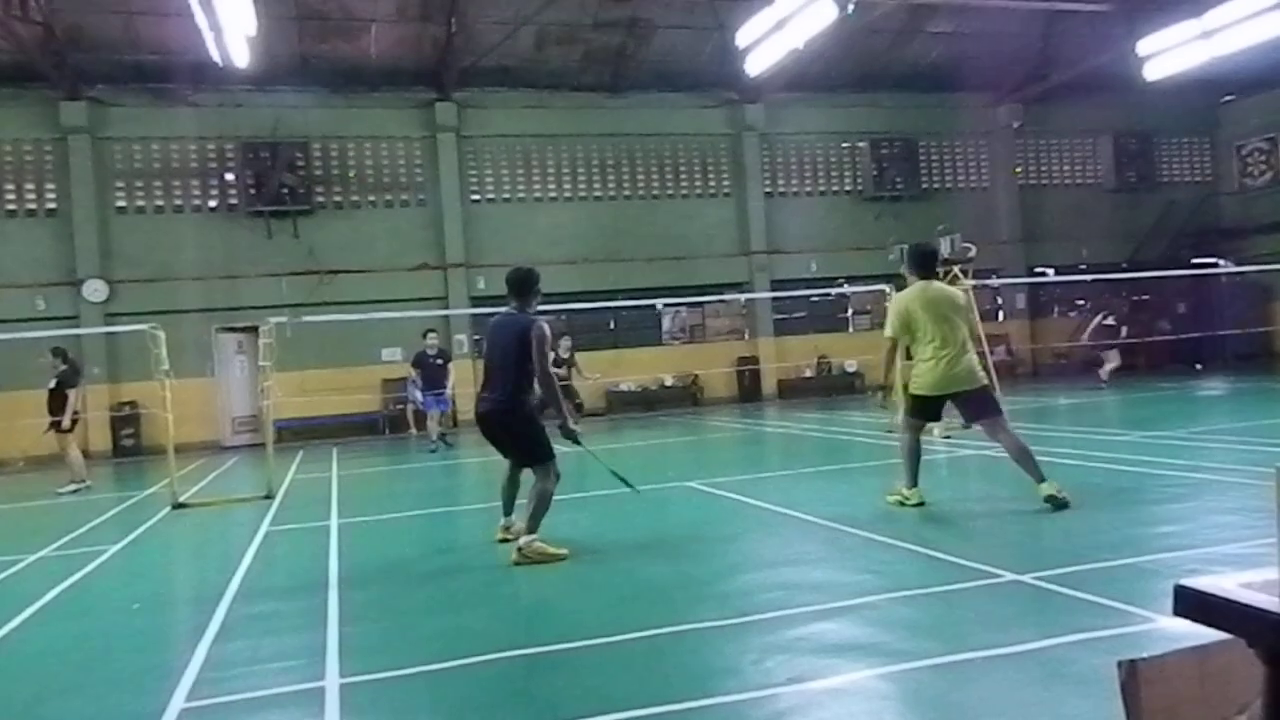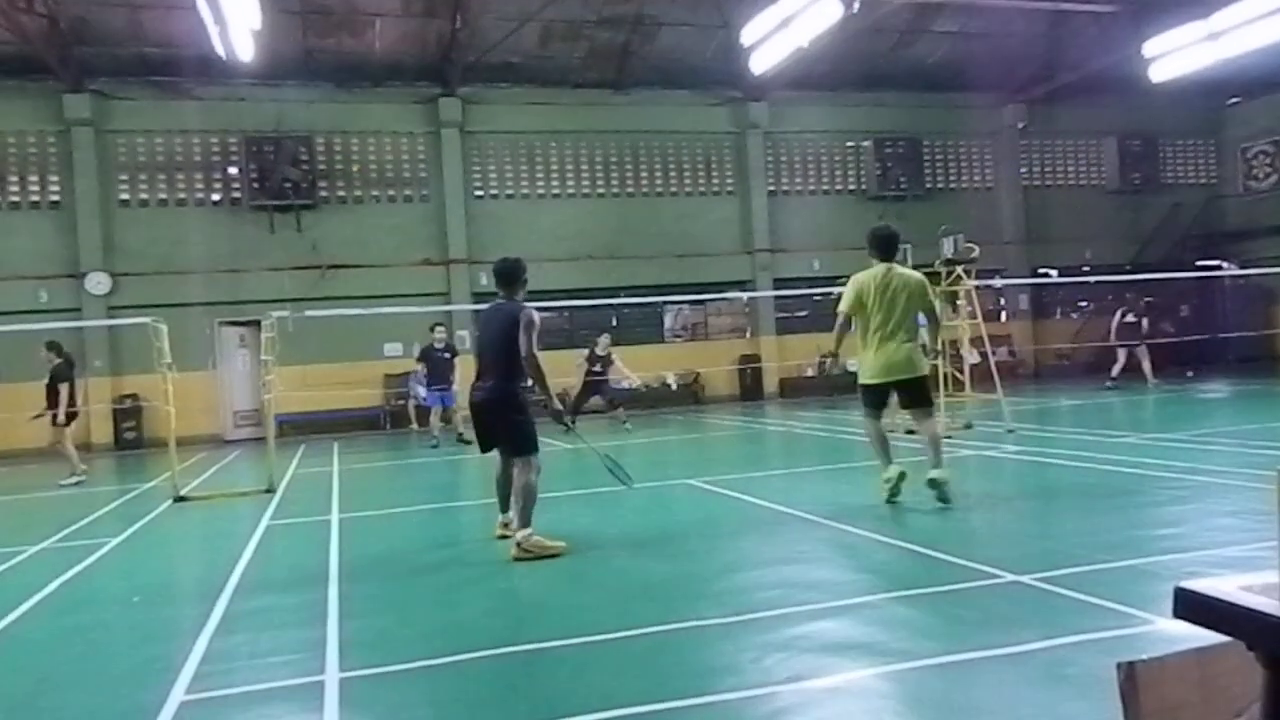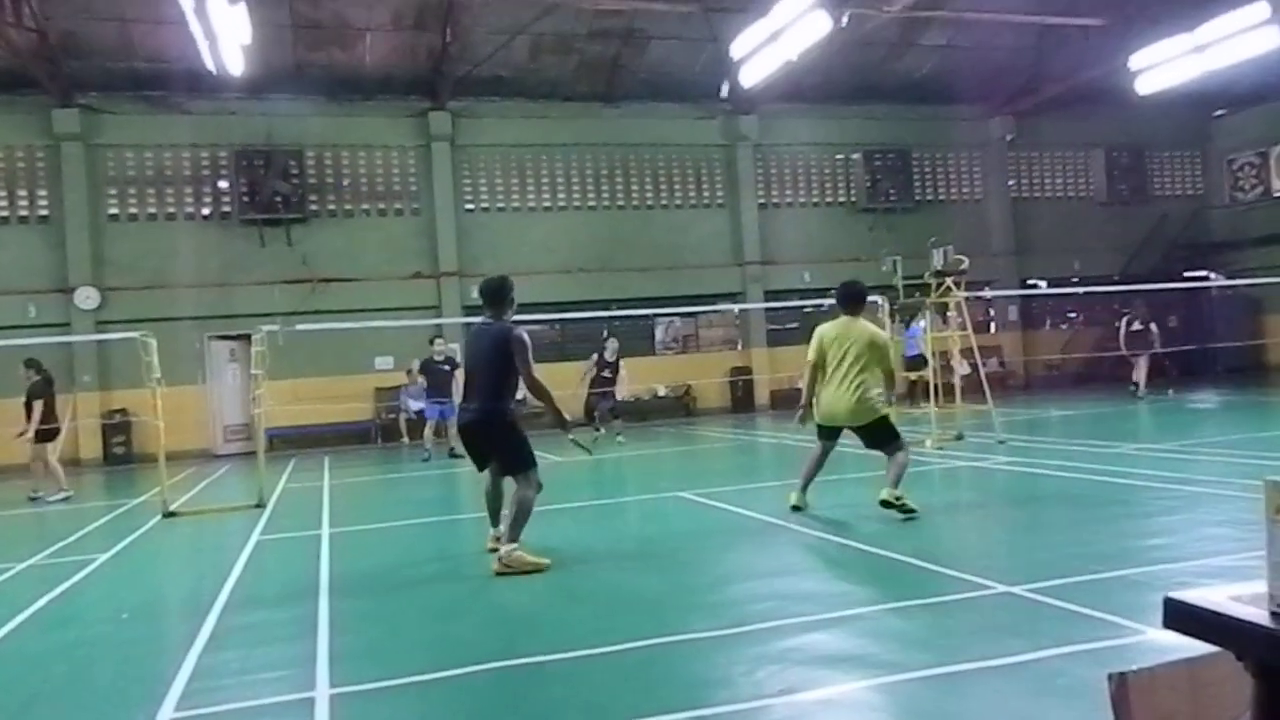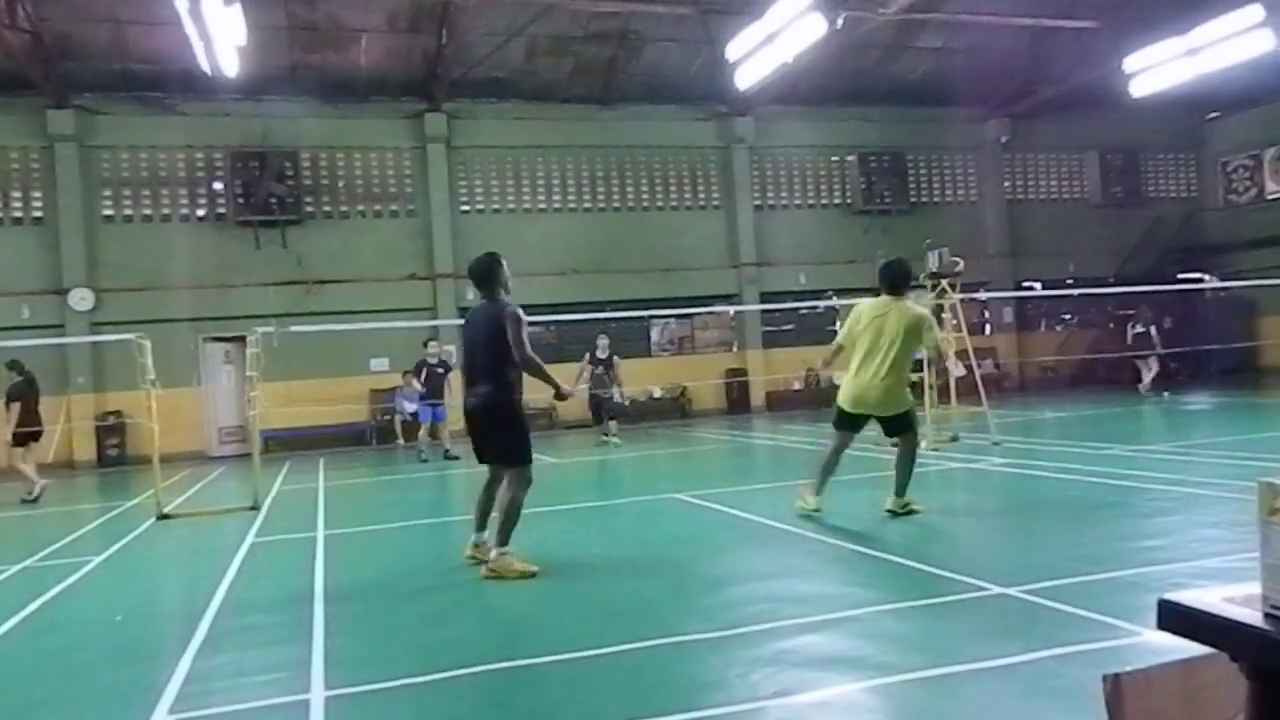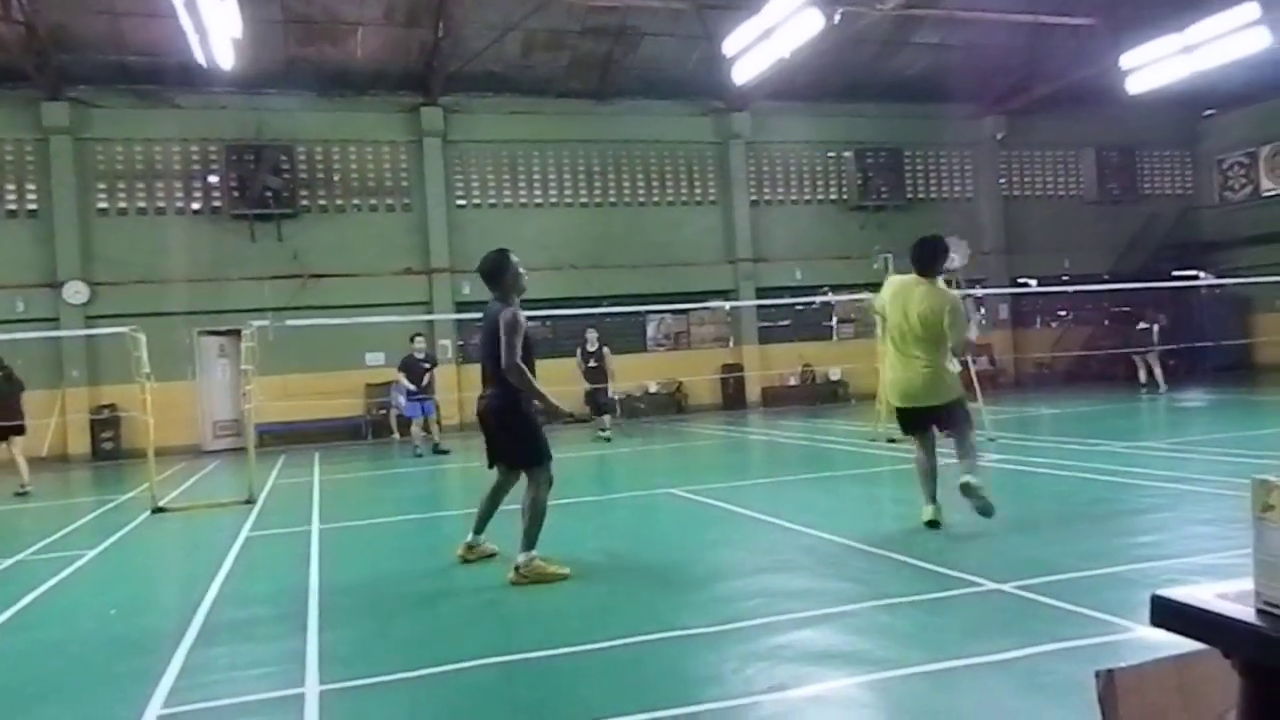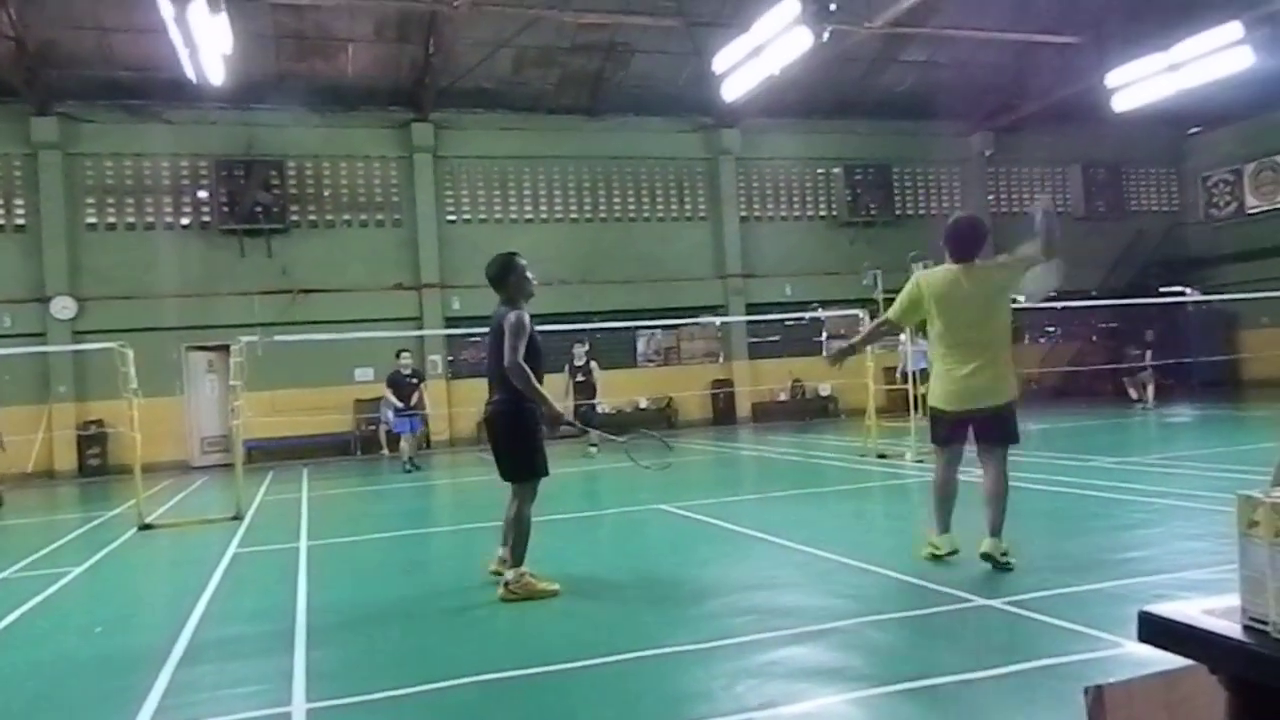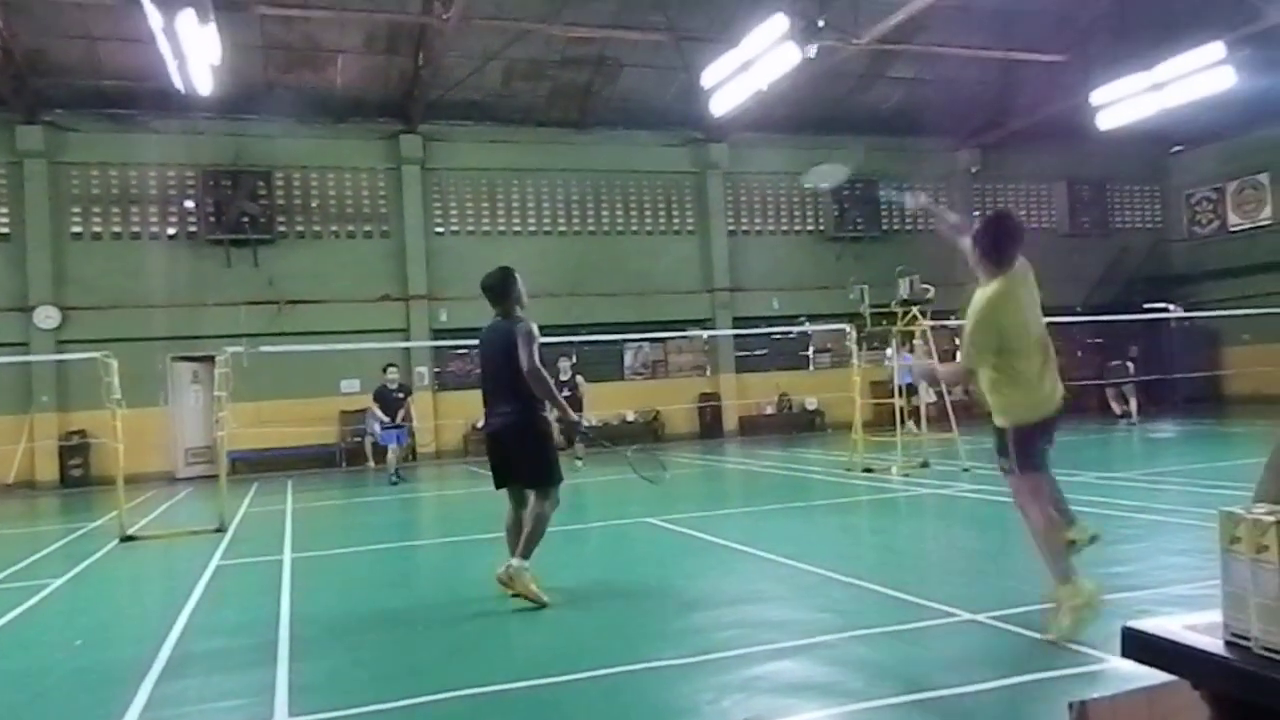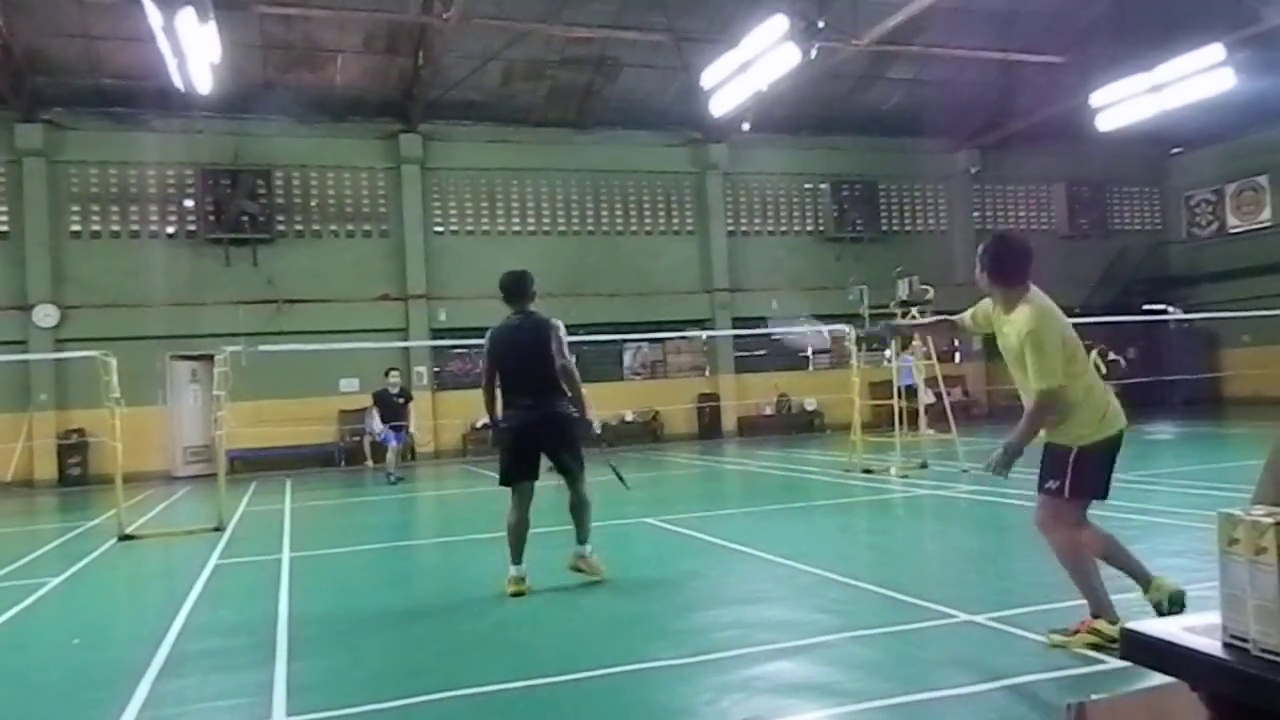
dt=0.3s
person 1, frame 1
left shoulder: (494, 324)
right shoulder: (536, 327)
right elbow: (543, 374)
right wrist: (565, 419)
left hip: (486, 407)
right hip: (513, 408)
left knee: (515, 462)
right knee: (548, 473)
left ankle: (507, 524)
right ankle: (527, 542)
person 1, frame 2
left shoulder: (486, 315)
right shoulder: (525, 314)
right elbow: (528, 357)
right wrist: (551, 399)
left hip: (480, 396)
right hip: (506, 396)
left knee: (507, 456)
right knee: (528, 464)
left ankle: (506, 520)
right ankle: (523, 535)
person 1, frame 3
left shoulder: (473, 334)
right shoulder: (514, 335)
right elbow: (530, 381)
right wrist: (557, 413)
left hip: (468, 417)
right hip: (495, 416)
left knee: (495, 472)
right knee: (529, 482)
left ankle: (497, 534)
right ankle: (509, 550)
person 1, frame 4
left shoulder: (472, 316)
right shoulder: (510, 313)
right elbow: (524, 357)
right wrist: (557, 385)
left hip: (476, 403)
right hip: (500, 403)
left knee: (496, 474)
right knee: (519, 479)
left ankle: (479, 541)
right ankle: (497, 556)
person 1, frame 5
left shoulder: (493, 312)
right shoulder: (511, 314)
right elbow: (512, 366)
right wrist: (545, 401)
left hip: (493, 405)
right hip: (511, 406)
left knee: (506, 478)
right knee: (540, 478)
left ankle: (473, 542)
right ankle: (526, 561)
person 1, frame 6
left shoulder: (501, 316)
right shoulder: (517, 317)
right elbow: (514, 366)
left wrist: (538, 405)
right wrist: (547, 404)
left hip: (500, 410)
right hip: (515, 411)
left knee: (521, 490)
right knee: (524, 492)
left ankle: (505, 556)
right ankle: (514, 577)
person 1, frame 7
left shoulder: (487, 334)
right shoulder: (523, 327)
right elbow: (531, 371)
right wrist: (564, 409)
left hip: (496, 424)
right hip: (525, 421)
left knee: (517, 501)
right knee: (546, 497)
left ankle: (517, 568)
right ankle: (517, 566)
person 1, frame 8
left shoulder: (495, 336)
right shoulder: (550, 327)
left elbow: (489, 384)
right elbow: (566, 367)
left wrist: (494, 420)
right wrist: (581, 406)
left hip: (516, 422)
right hip: (556, 416)
left knee: (520, 499)
right knee: (576, 483)
left ankle: (516, 573)
right ankle: (583, 551)
person 2, frame 1
left shoulder: (902, 301)
right shoulder: (957, 295)
left elbow: (891, 345)
right elbow: (972, 335)
left wrist: (886, 379)
left hip: (930, 378)
right hip: (968, 373)
left knee: (909, 430)
right knee: (1001, 432)
left ankle: (910, 490)
right ankle: (1045, 485)
person 2, frame 2
left shoulder: (859, 282)
right shoulder: (916, 279)
left elbow: (843, 321)
right elbow: (934, 319)
left wrist: (834, 351)
right wrist: (933, 344)
left hip: (874, 365)
right hip: (910, 361)
left knee: (873, 420)
right knee: (926, 417)
left ankle: (890, 470)
right ankle: (936, 471)
person 2, frame 3
left shoulder: (823, 331)
right shoulder: (878, 336)
left elbow: (811, 371)
right elbow: (889, 378)
left wrist: (805, 404)
right wrist: (887, 398)
left hip: (829, 406)
right hip: (863, 407)
left knee: (824, 449)
right knee: (898, 450)
left ankle: (799, 495)
right ankle: (891, 491)
person 2, frame 4
left shoulder: (862, 309)
right shoulder: (918, 315)
left elbow: (837, 348)
right elbow: (933, 352)
left wrist: (825, 362)
left hip: (855, 394)
right hip: (891, 396)
left knee: (839, 444)
right knee: (909, 441)
left ankle: (814, 495)
right ankle: (898, 500)
person 2, frame 5
left shoulder: (892, 285)
right shoulder: (949, 301)
left elbow: (880, 310)
right elbow: (958, 349)
right wrist: (970, 340)
left hip: (901, 386)
right hip: (938, 384)
left knee: (924, 445)
right knee: (964, 436)
left ankle: (930, 506)
right ankle: (968, 478)
person 2, frame 6
left shoulder: (925, 283)
right shoulder: (1000, 274)
left elbow: (887, 324)
right elbow: (1044, 252)
left wrist: (851, 346)
right wrist: (1044, 217)
left hip: (950, 393)
right hip: (995, 391)
left knee: (945, 464)
right knee: (994, 466)
left ankle: (942, 538)
right ankle: (994, 542)
person 2, frame 7
left shoulder: (987, 304)
right shoulder: (1017, 269)
left elbow: (965, 372)
right elbow: (964, 234)
left wrist: (934, 373)
right wrist: (932, 209)
left hip: (1019, 411)
right hip: (1046, 397)
left knee: (1030, 498)
right knee: (1033, 483)
left ankle: (1073, 589)
right ankle: (1072, 528)
person 2, frame 8
left shoulder: (1031, 325)
right shoulder: (1001, 307)
left elbow: (1045, 402)
right elbow: (961, 323)
left wrist: (1009, 449)
right wrist: (915, 326)
left hip: (1085, 430)
right hip: (1075, 427)
left knee: (1055, 523)
right knee: (1068, 522)
left ankle: (1105, 622)
right ankle: (1156, 588)
